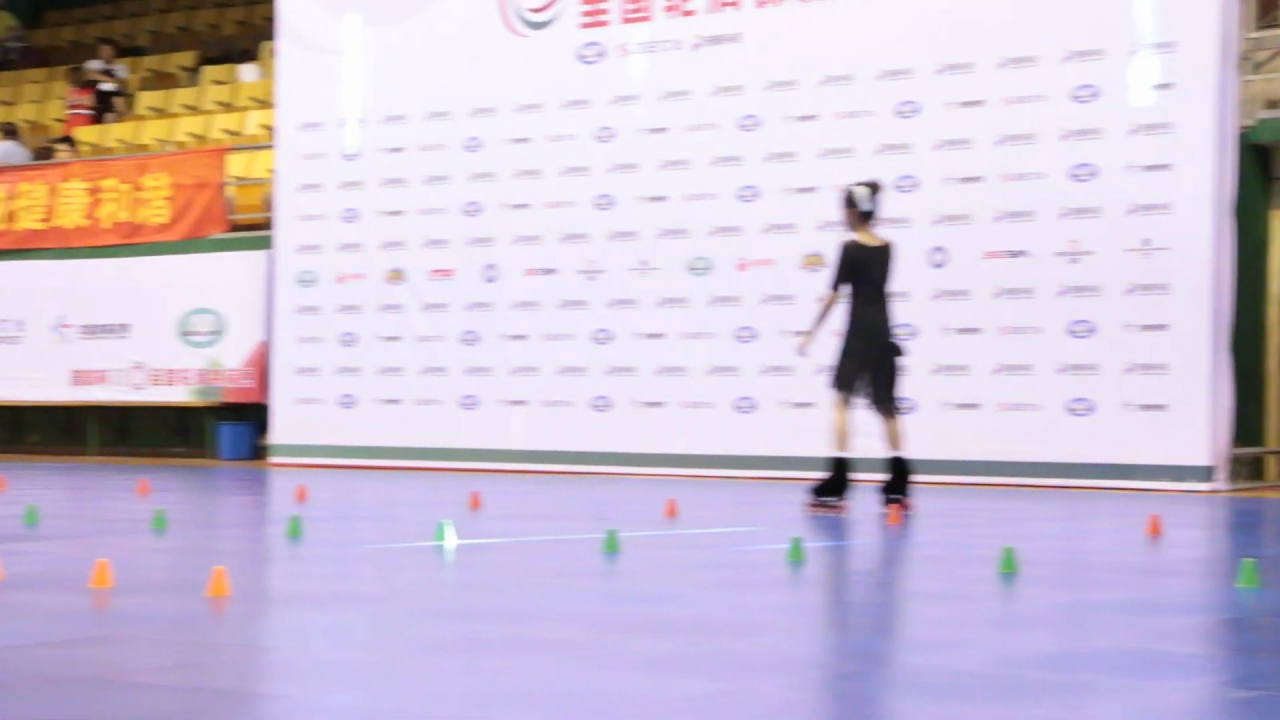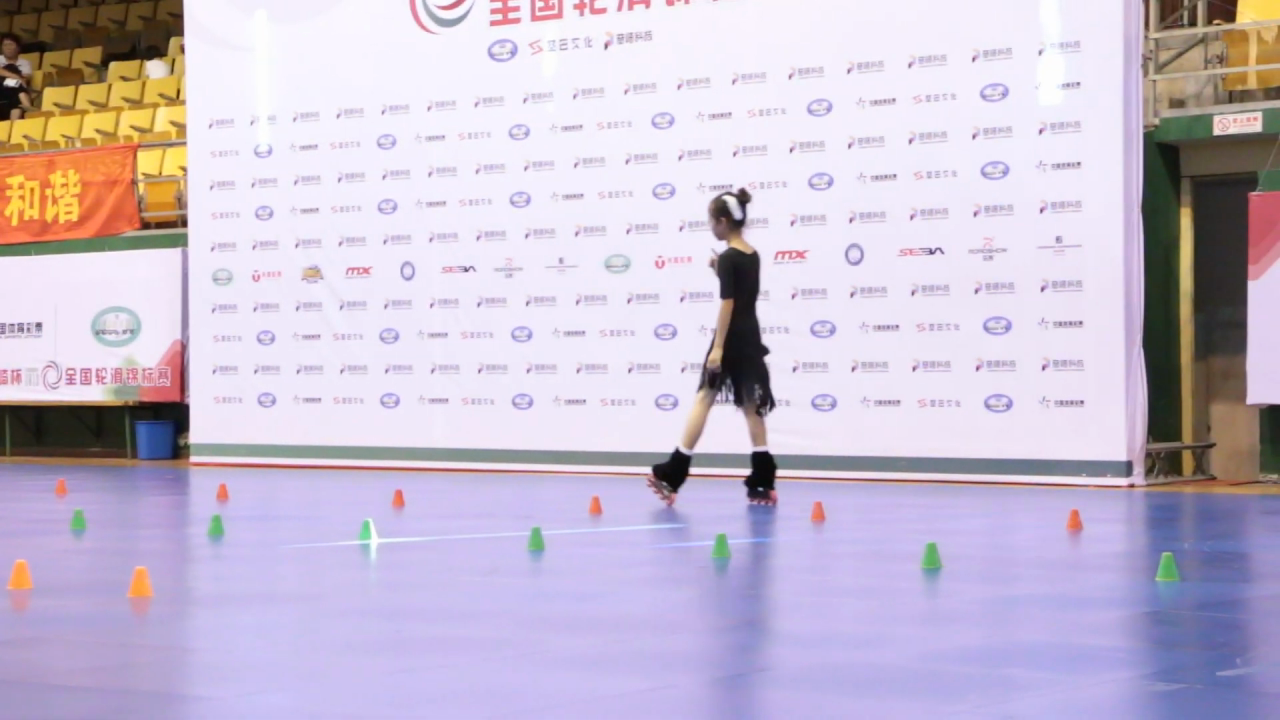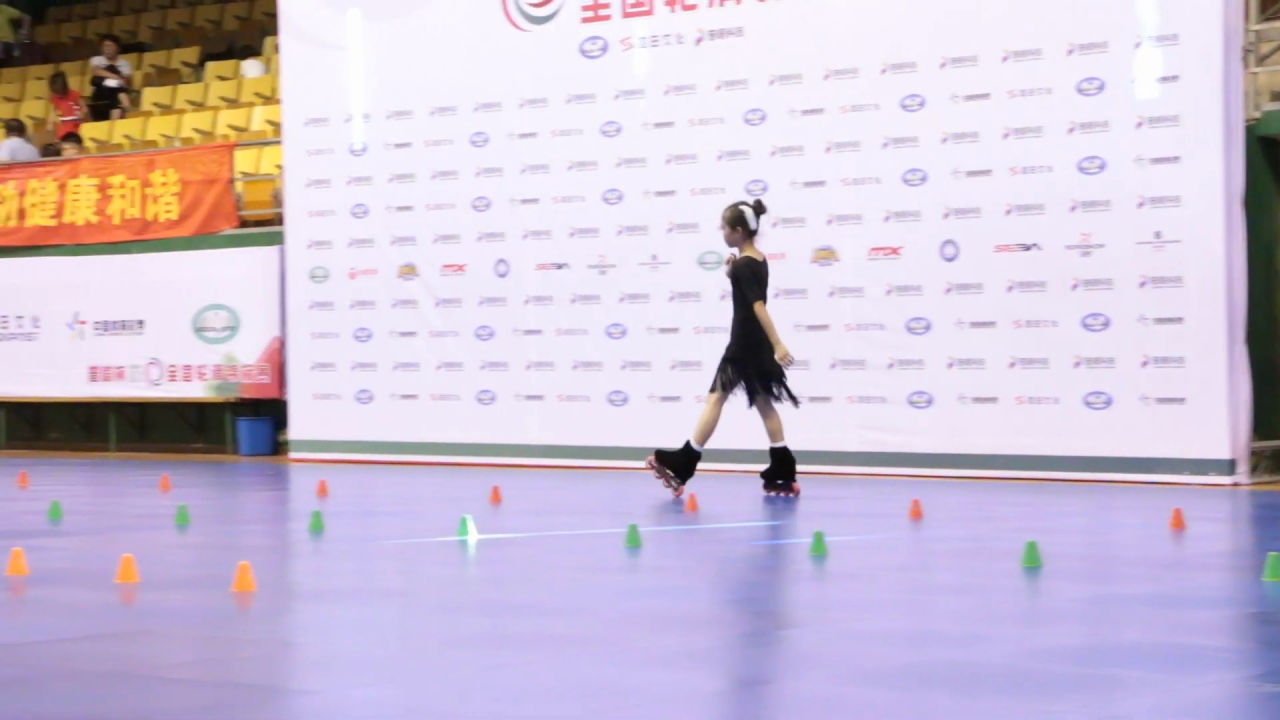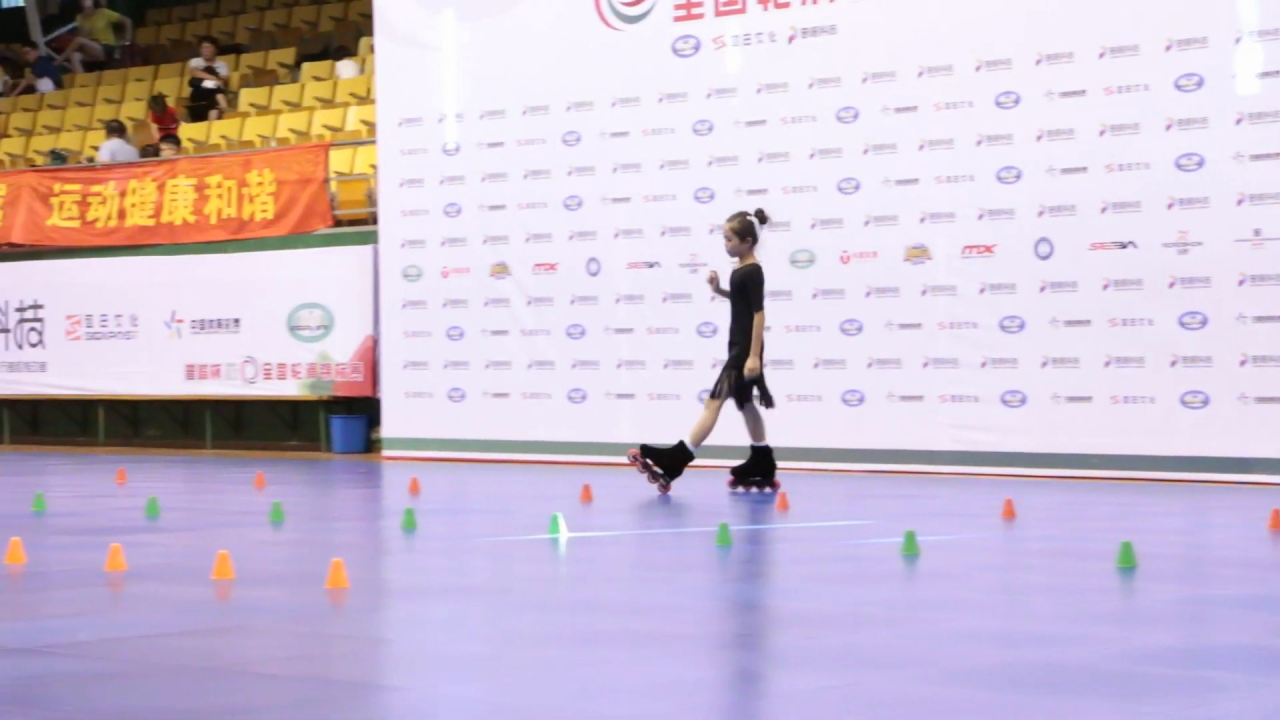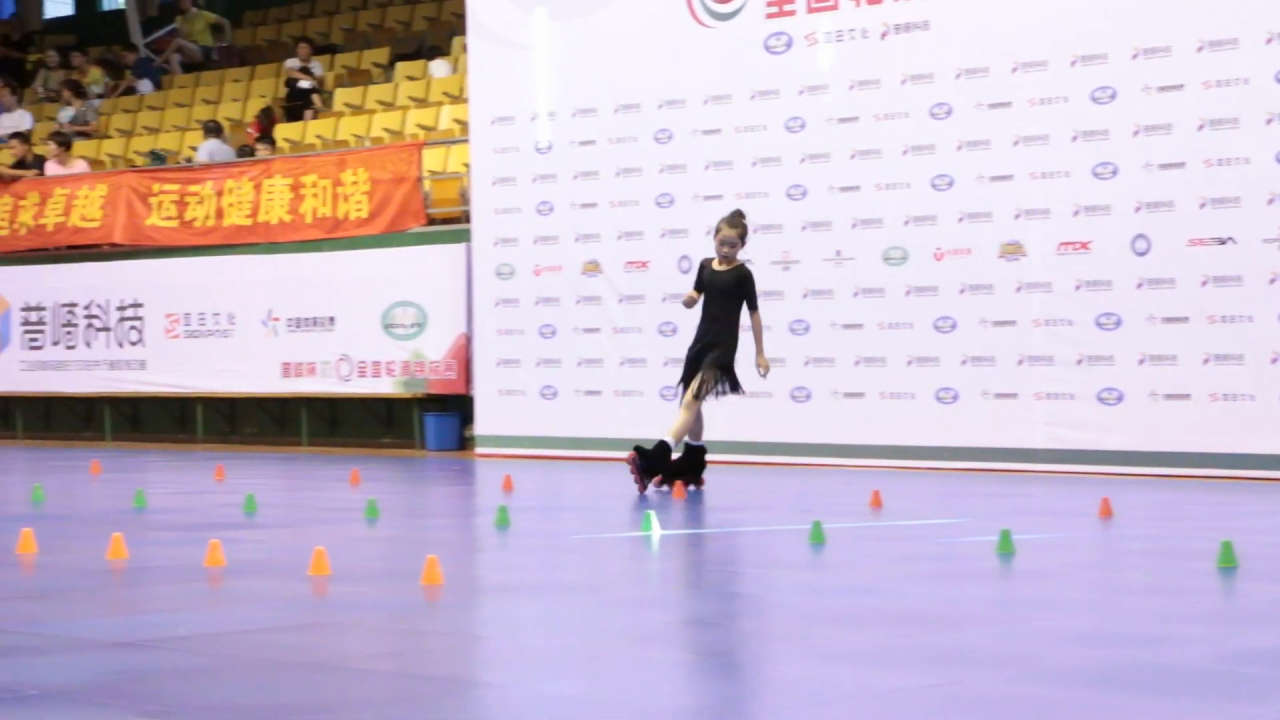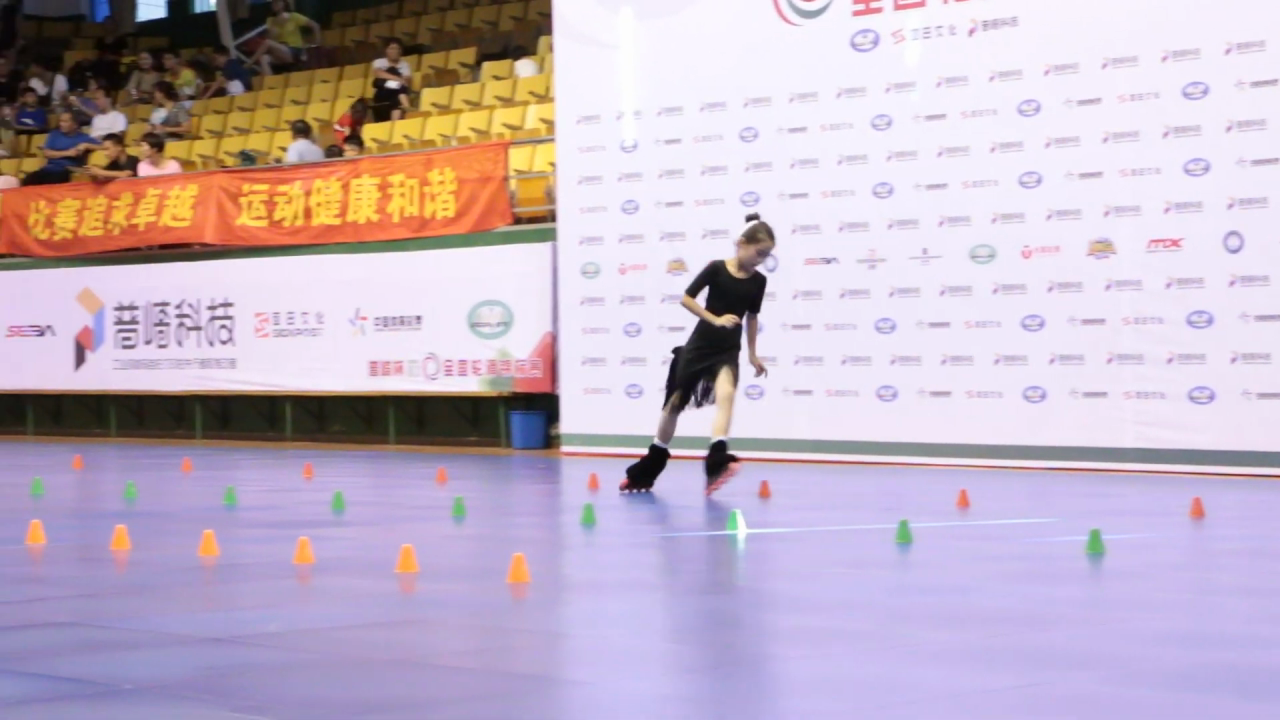
dt=0.3s
person 1, frame 1
left shoulder: (851, 249)
right shoulder: (885, 247)
left elbow: (834, 294)
left wrist: (811, 333)
left hip: (860, 334)
right hip: (882, 333)
left knee: (842, 402)
right knee: (885, 406)
left ankle: (835, 487)
right ankle: (898, 488)
person 1, frame 2
left shoulder: (729, 257)
right shoulder: (753, 255)
left elbow: (727, 303)
left wrist: (717, 347)
left hip: (731, 339)
right hip: (750, 337)
left knee: (704, 400)
right knee: (751, 405)
left ankle: (673, 474)
right ankle: (763, 482)
person 1, frame 3
left shoulder: (744, 265)
right shoulder: (758, 261)
left elbow: (759, 306)
left wrist: (778, 345)
left hip: (744, 343)
right hip: (757, 344)
left knee: (715, 399)
right knee: (763, 403)
left ankle: (681, 465)
right ankle: (783, 474)
person 1, frame 4
left shoulder: (752, 272)
right shoulder: (742, 269)
left elbow: (759, 313)
left wrist: (754, 356)
right wrist: (718, 290)
left hip: (744, 348)
right hip: (740, 347)
left knee: (714, 403)
right knee: (745, 404)
left ankle: (671, 463)
right ankle: (762, 469)
person 1, frame 5
left shoulder: (742, 275)
right shoulder: (706, 266)
left elbow: (754, 314)
left wrist: (760, 354)
right wrist: (689, 298)
left hip: (722, 346)
right hip: (700, 342)
left knee: (690, 400)
right knee: (690, 402)
left ankle: (656, 457)
right ankle: (692, 464)
person 1, frame 6
left shoulder: (758, 281)
right shoulder: (715, 268)
right elbow: (686, 298)
left wrist: (752, 354)
right wrist: (715, 320)
left hip: (727, 350)
right hip: (699, 344)
left knee: (725, 395)
right knee: (675, 402)
left ankle: (717, 460)
right ankle: (650, 467)
